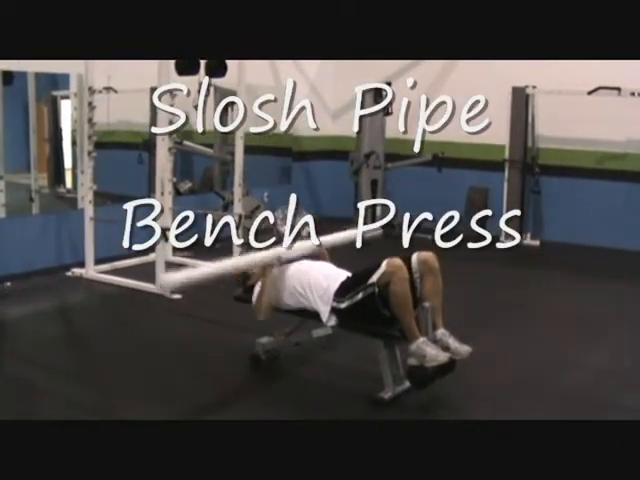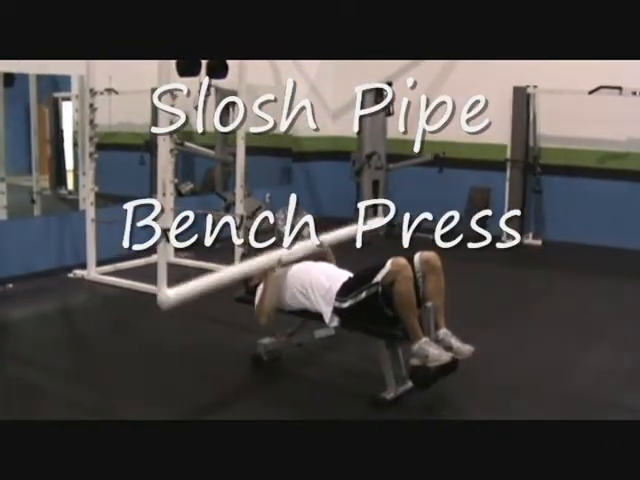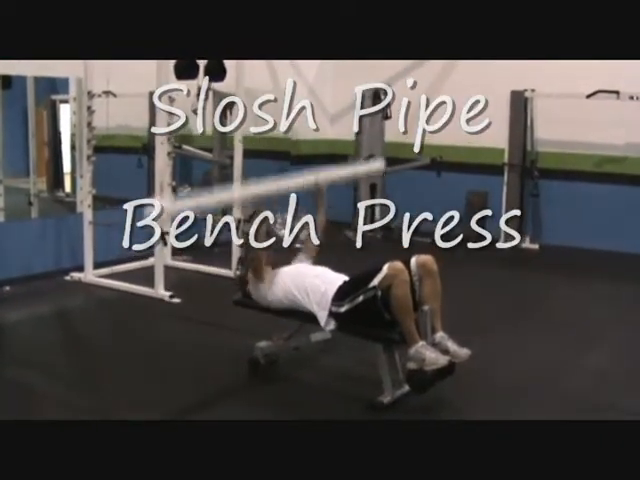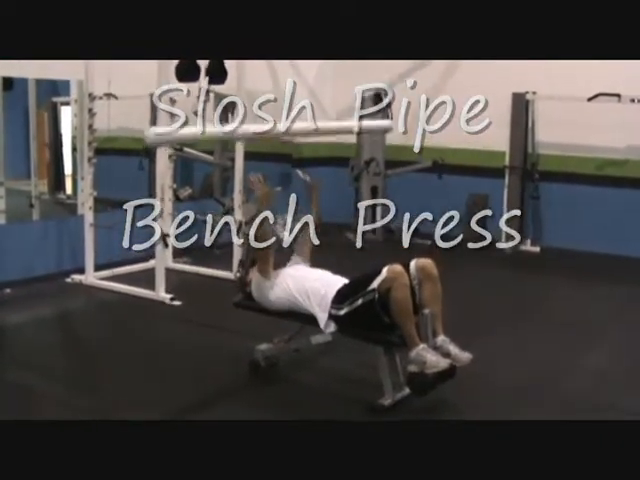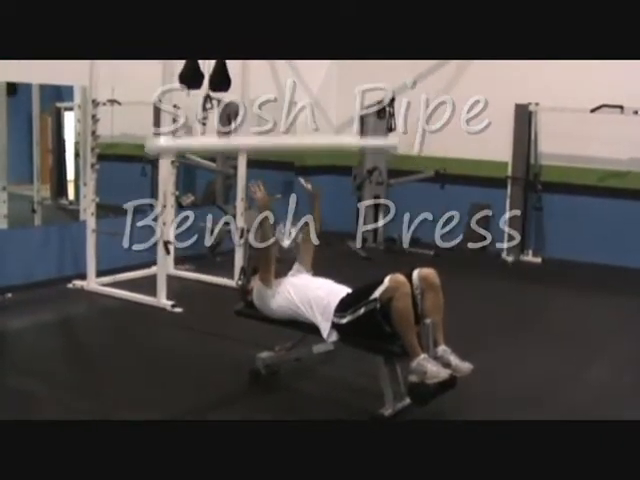
dt=0.2s
person 1, frame 1
left shoulder: (288, 270)
right shoulder: (262, 287)
right elbow: (261, 314)
left wrist: (320, 249)
right wrist: (267, 272)
left hip: (350, 285)
right hip: (339, 300)
left knee: (427, 259)
right knee: (395, 266)
left ankle: (440, 334)
right ankle: (417, 346)
person 1, frame 2
left shoulder: (290, 273)
right shoulder: (265, 289)
right elbow: (263, 318)
left wrist: (326, 252)
right wrist: (269, 271)
left hip: (351, 284)
right hip: (341, 299)
left knee: (429, 259)
right knee: (398, 266)
left ankle: (441, 333)
right ankle: (419, 344)
person 1, frame 3
left shoulder: (288, 272)
right shoulder: (263, 289)
right elbow: (256, 256)
left wrist: (321, 198)
left hip: (348, 289)
right hip: (337, 303)
left knee: (425, 263)
right knee: (396, 270)
left ankle: (439, 338)
right ankle: (416, 350)
person 1, frame 4
left shoulder: (290, 272)
right shoulder: (264, 289)
left elbow: (307, 235)
right elbow: (263, 248)
left wrist: (313, 192)
right wrist: (264, 204)
left hip: (350, 296)
right hip: (337, 306)
left knee: (425, 267)
right knee: (395, 273)
left ankle: (439, 341)
right ankle: (417, 353)
person 1, frame 5
left shoulder: (292, 280)
right shoulder: (265, 297)
left elbow: (308, 243)
right elbow: (265, 257)
left wrist: (314, 200)
right wrist: (264, 211)
left hip: (353, 305)
right hip: (339, 316)
left knee: (428, 277)
right knee: (397, 283)
left ankle: (441, 352)
right ankle: (418, 363)
